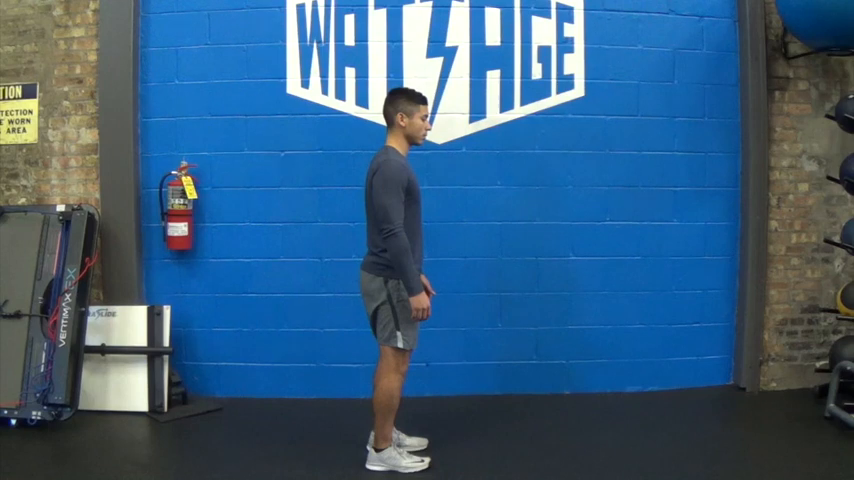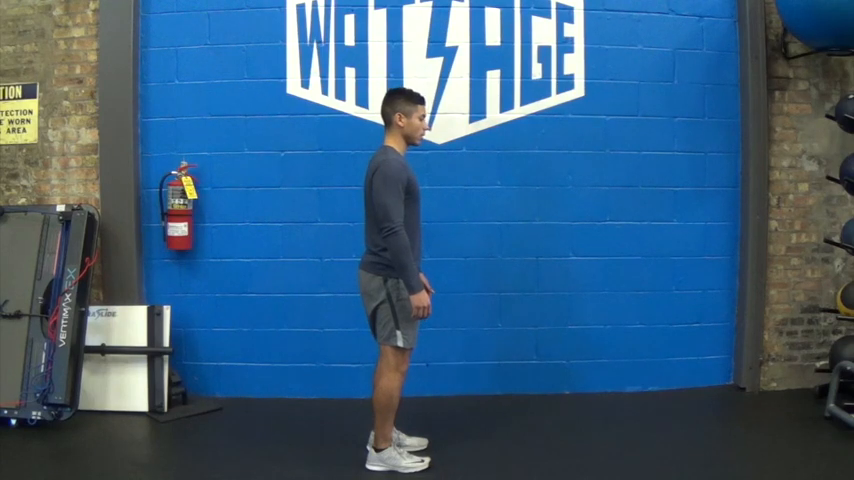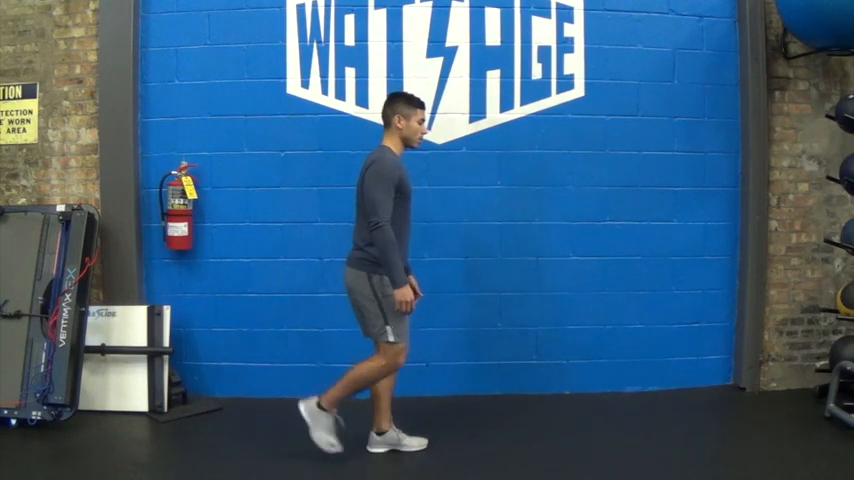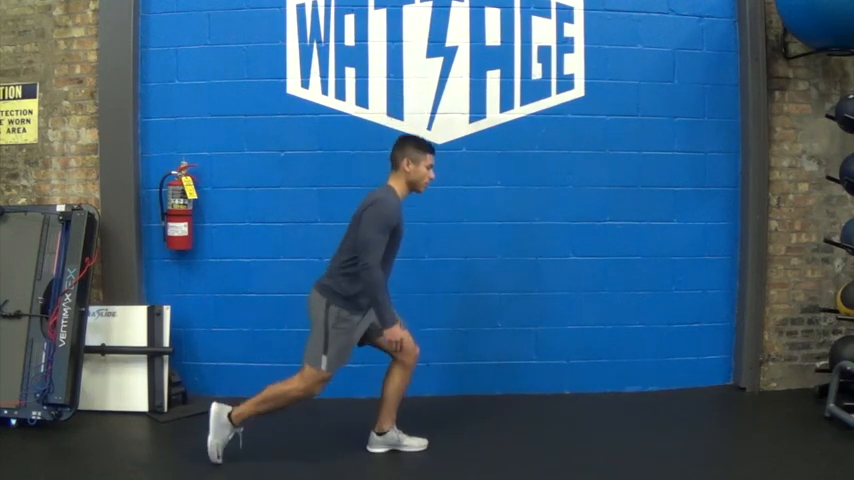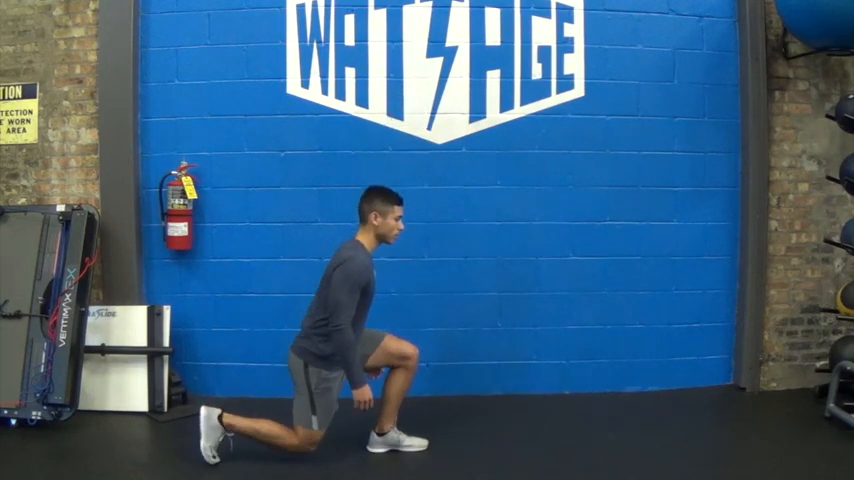
dt=0.5s
person 1, frame 1
left shoulder: (394, 163)
right shoulder: (390, 167)
right elbow: (392, 233)
left wrist: (417, 274)
right wrist: (414, 289)
left hip: (393, 276)
right hip: (390, 281)
left knee: (393, 359)
right knee: (395, 363)
left ankle: (386, 435)
right ankle: (381, 451)
person 1, frame 2
left shoulder: (391, 162)
right shoulder: (390, 166)
right elbow: (393, 232)
left wrist: (415, 275)
right wrist: (414, 287)
left hip: (389, 275)
right hip: (388, 279)
left knee: (391, 358)
right knee: (396, 363)
left ankle: (384, 434)
right ankle: (382, 451)
person 1, frame 3
left shoulder: (390, 163)
right shoulder: (385, 165)
right elbow: (380, 227)
left wrist: (405, 274)
right wrist: (397, 282)
left hip: (379, 273)
right hip: (373, 275)
left knee: (388, 353)
right knee: (393, 356)
left ankle: (383, 431)
right ankle: (322, 407)
person 1, frame 4
left shoulder: (389, 202)
right shoulder: (385, 205)
right elbow: (369, 266)
left wrist: (386, 315)
right wrist: (388, 322)
left hip: (360, 299)
right hip: (340, 303)
left knee: (407, 354)
right knee: (310, 383)
left ankle: (384, 433)
right ankle: (229, 417)
person 1, frame 5
left shoulder: (358, 254)
right shoulder: (355, 263)
right elbow: (339, 327)
left wrist: (364, 360)
right wrist: (358, 383)
left hip: (335, 345)
right hip: (319, 358)
left knee: (409, 355)
right knee: (304, 442)
left ankle: (385, 433)
right ankle: (222, 421)
